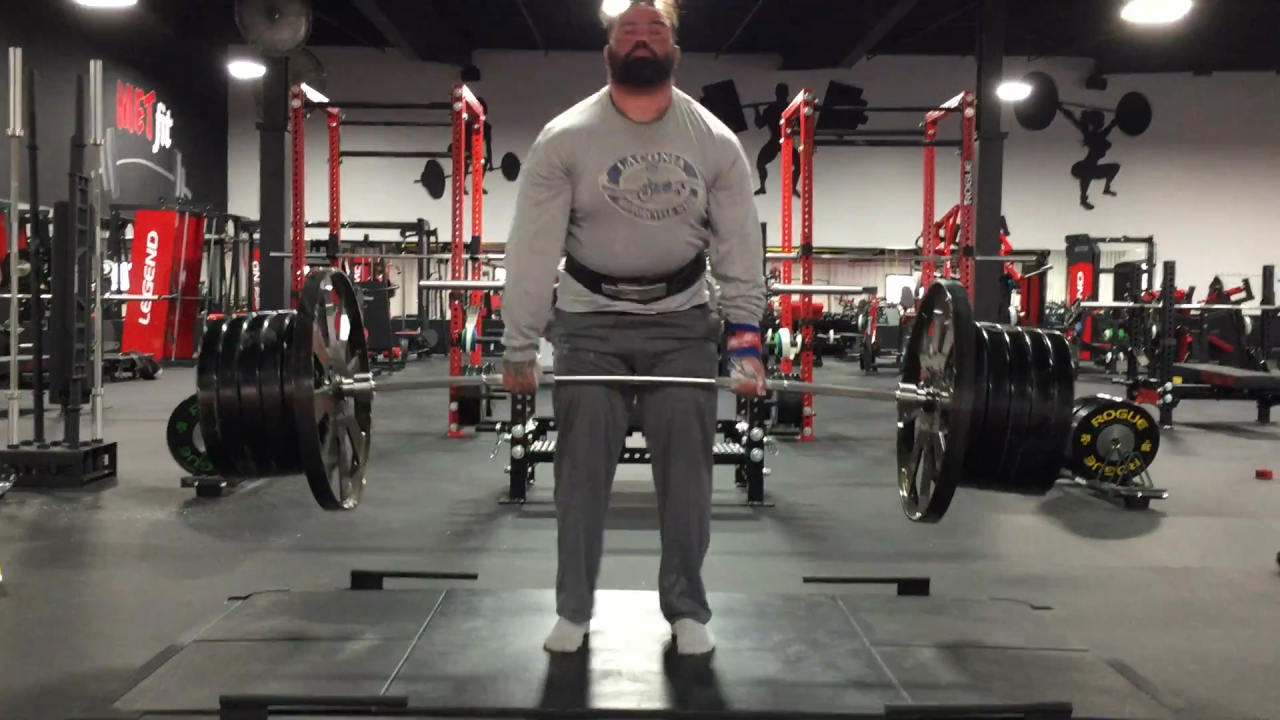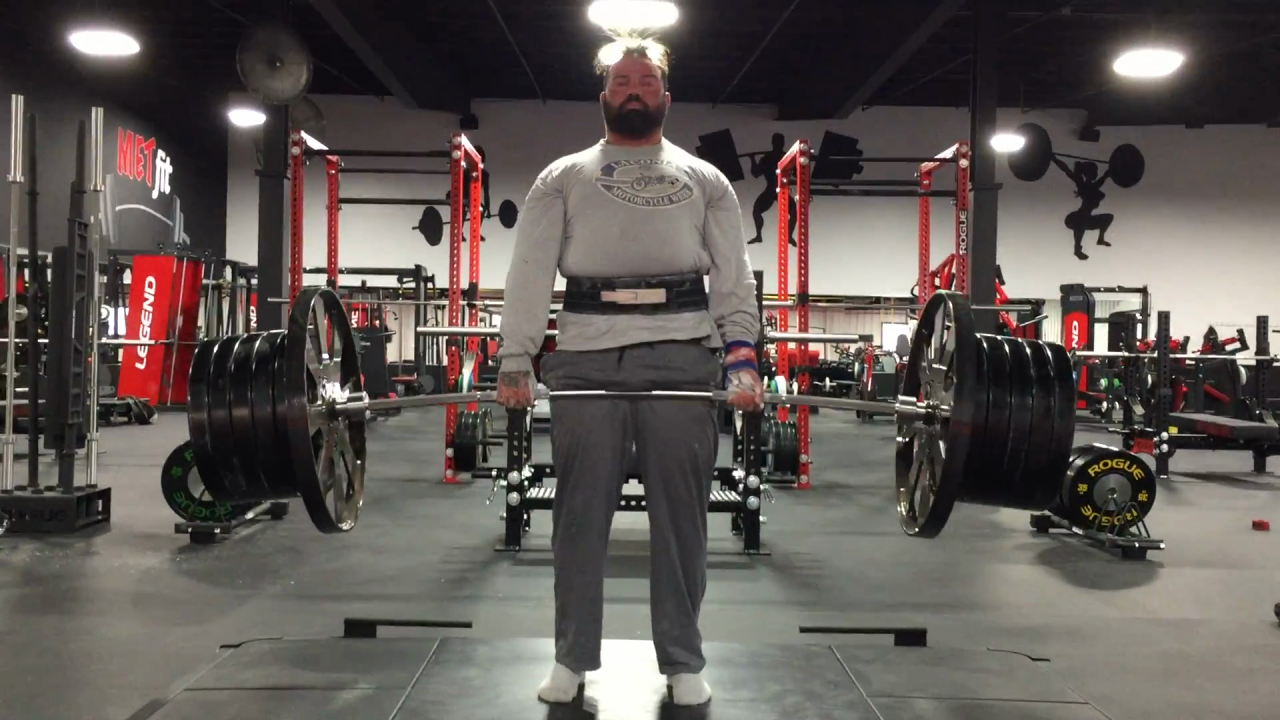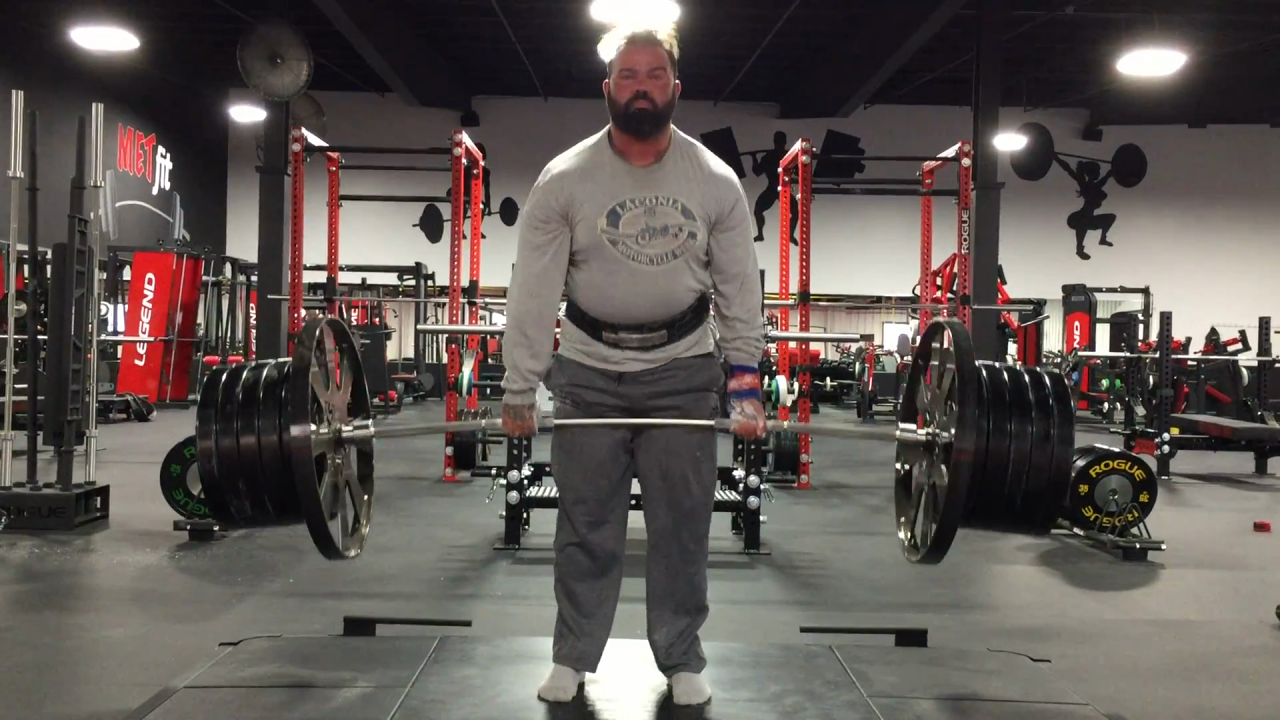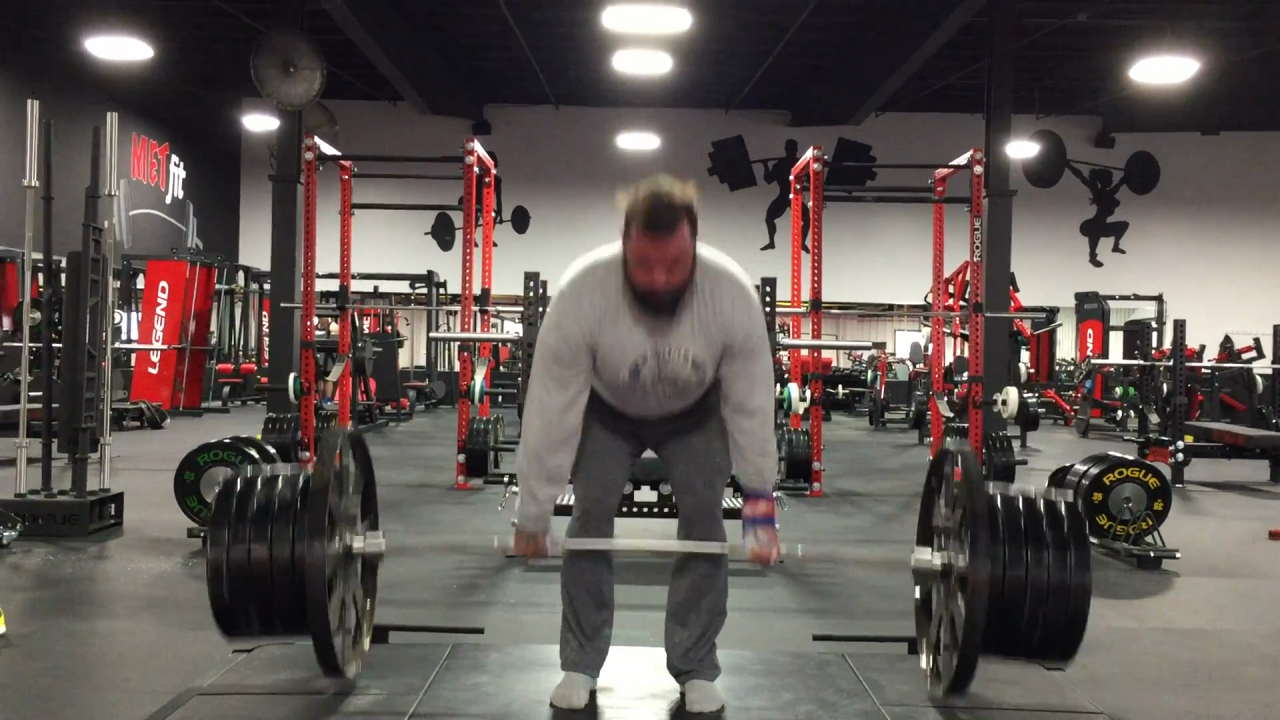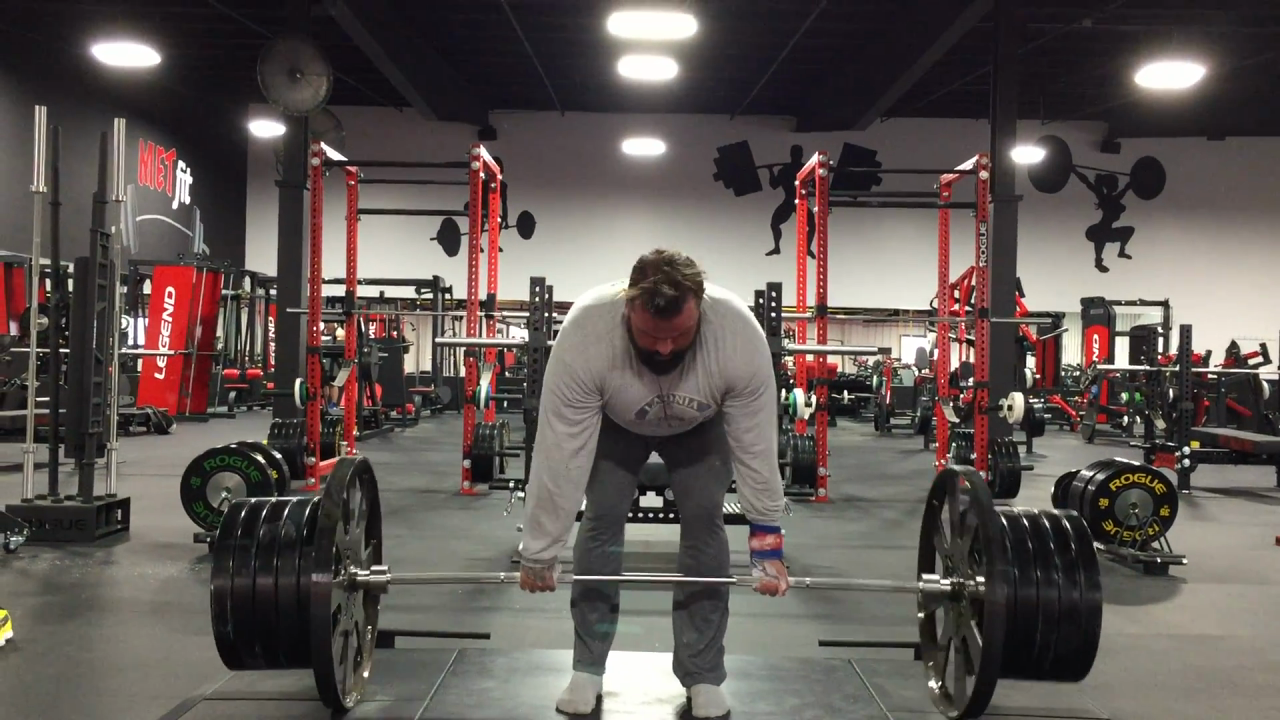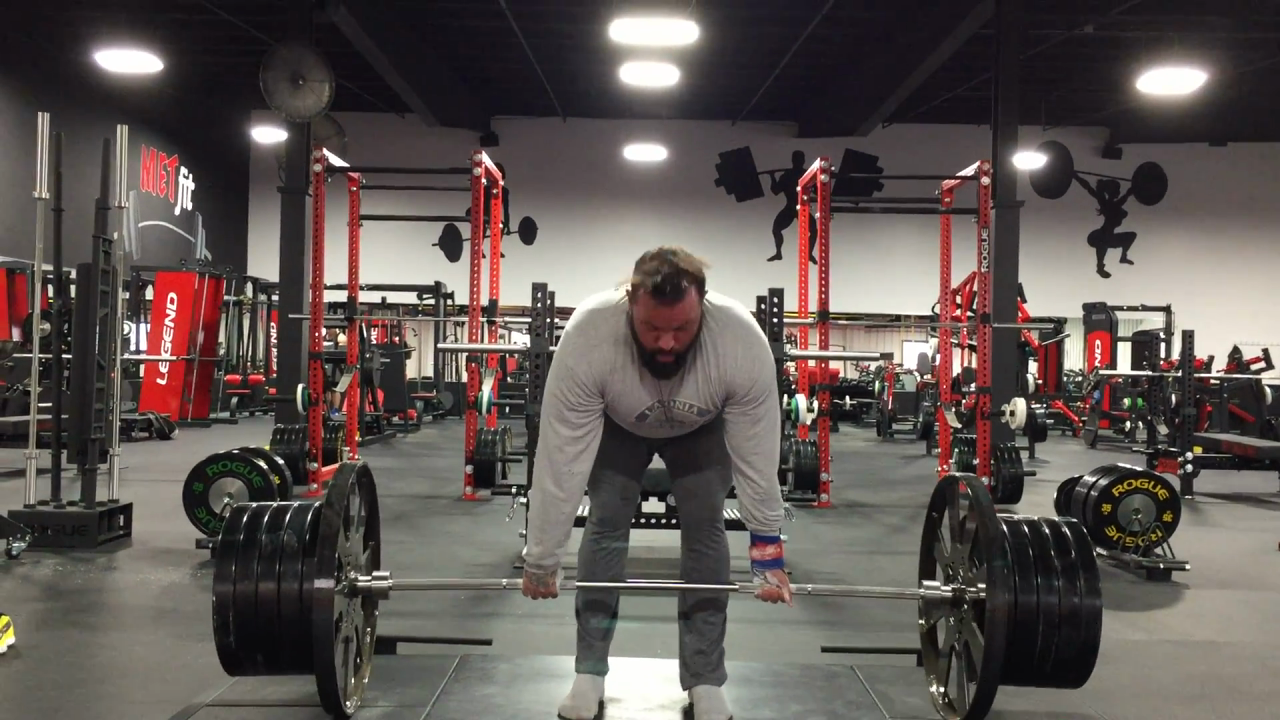
dt=0.5s
person 1, frame 1
left shoulder: (714, 141)
right shoulder: (565, 139)
left elbow: (738, 249)
right elbow: (534, 248)
left wrist: (745, 344)
right wrist: (519, 349)
left hip: (681, 321)
right hip: (590, 320)
left knee: (685, 467)
right knee: (582, 465)
left ankle: (686, 611)
right ankle: (572, 610)
person 1, frame 2
left shoulder: (704, 178)
right shoulder: (564, 175)
left elbow: (732, 275)
right elbow: (530, 271)
left wrist: (741, 361)
right wrist: (514, 363)
left hip: (682, 354)
right hip: (586, 356)
left knee: (679, 515)
right knee: (581, 513)
left ankle: (682, 660)
right ankle: (573, 657)
person 1, frame 3
left shoulder: (716, 181)
right shoulder: (564, 179)
left elbow: (739, 290)
right elbow: (533, 292)
left wrist: (745, 384)
right wrist: (519, 392)
left hip: (684, 371)
right hip: (589, 371)
left knee: (682, 519)
right knee: (587, 519)
left ankle: (681, 660)
right ankle: (572, 658)
person 1, frame 4
left shoulder: (734, 297)
right shoulder: (581, 296)
left elbow: (751, 410)
right elbow: (552, 413)
left wrist: (759, 509)
right wrist: (534, 514)
left hip: (695, 414)
right hip: (607, 412)
left knee: (703, 518)
right knee: (591, 514)
left ankle: (696, 670)
right ankle: (580, 665)
person 1, frame 5
left shoulder: (739, 335)
right shoulder: (585, 334)
left elbow: (756, 449)
right elbow: (560, 455)
left wrist: (767, 543)
right wrist: (539, 554)
left hip: (699, 424)
right hip: (613, 421)
left knee: (703, 520)
right knee: (601, 517)
left ankle: (703, 675)
right ankle: (587, 667)
person 1, frame 6
left shoulder: (743, 343)
right shoulder: (587, 339)
left elbow: (756, 458)
right elbow: (561, 459)
left wrist: (768, 553)
right wrist: (541, 560)
left hip: (700, 427)
right hip: (617, 425)
left knee: (705, 524)
right knee: (606, 522)
left ankle: (704, 677)
right ankle: (590, 670)
